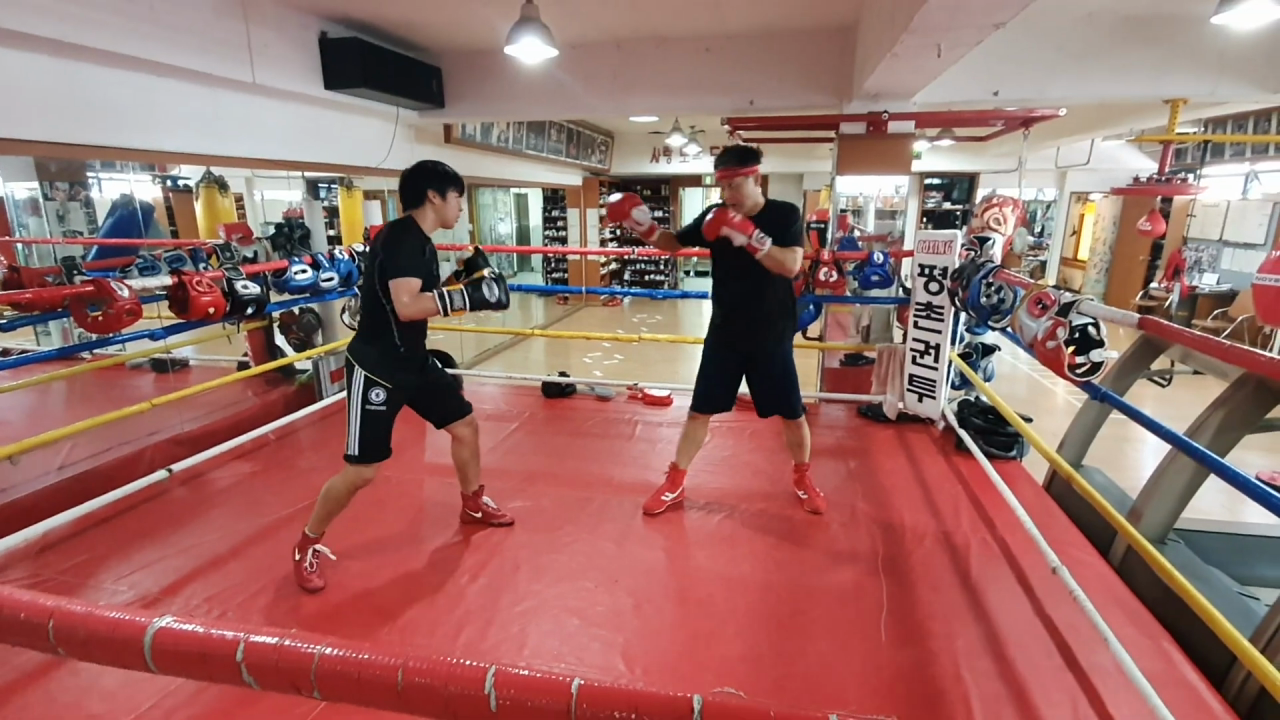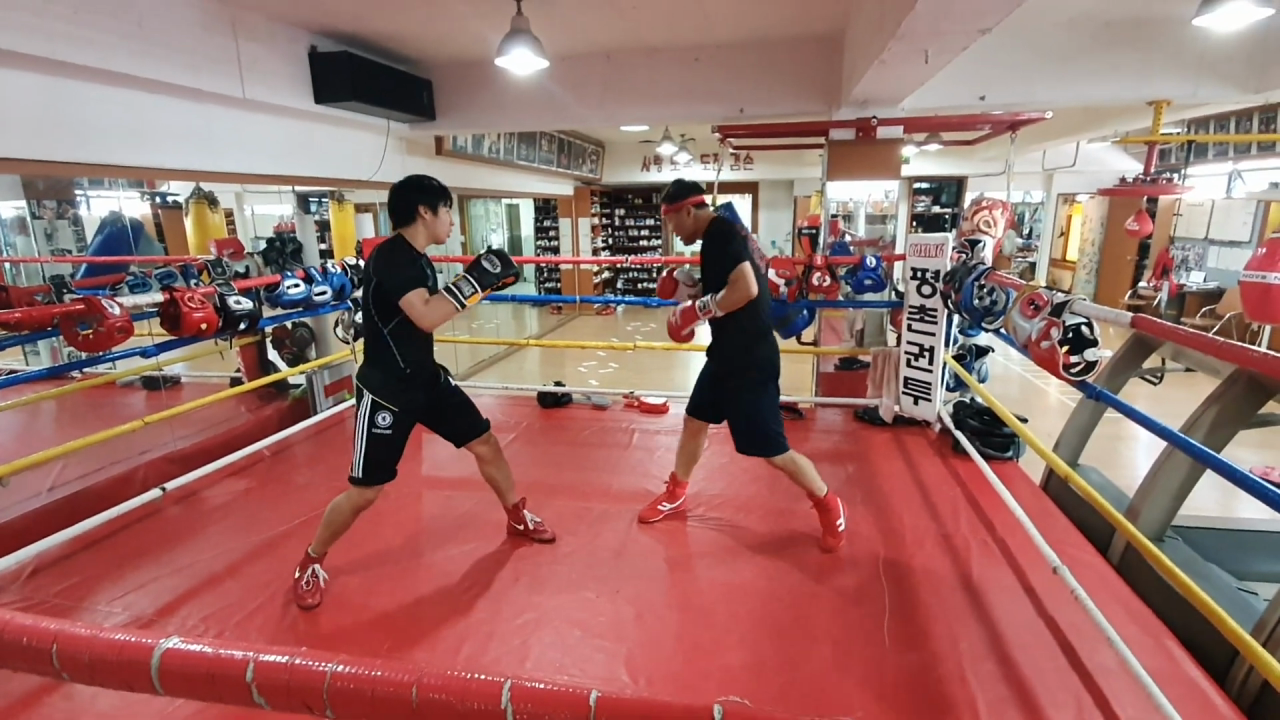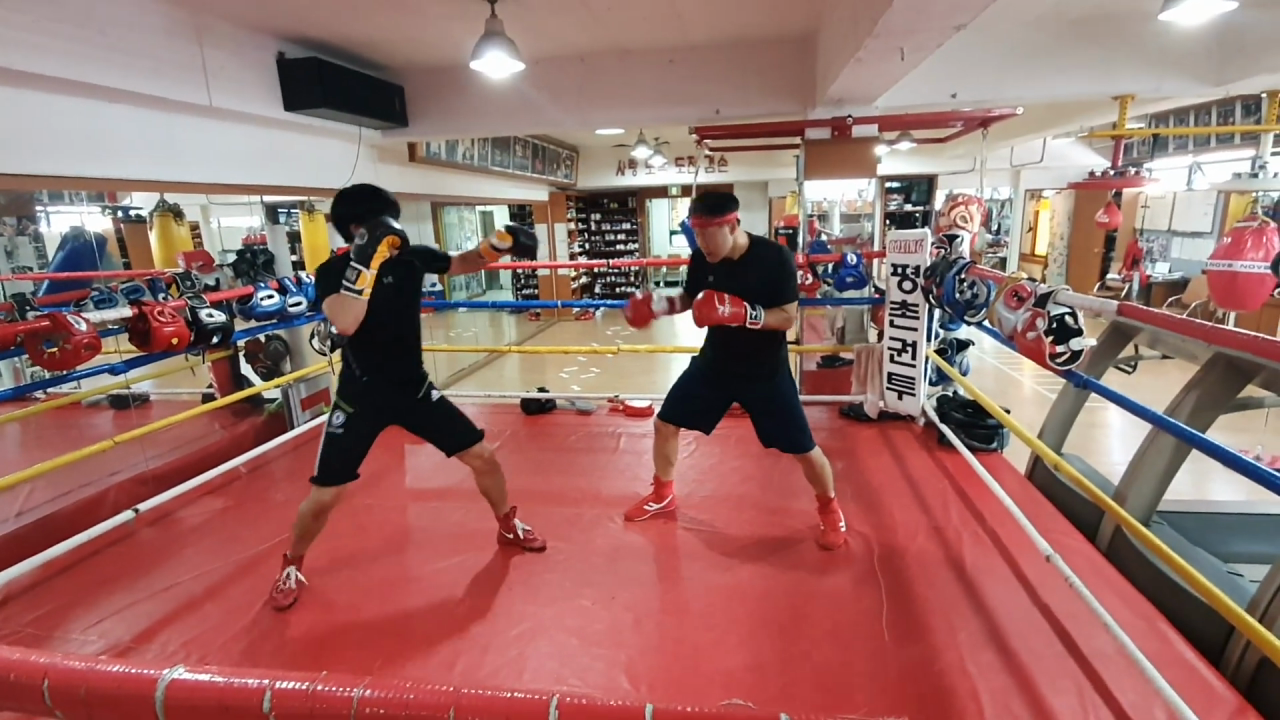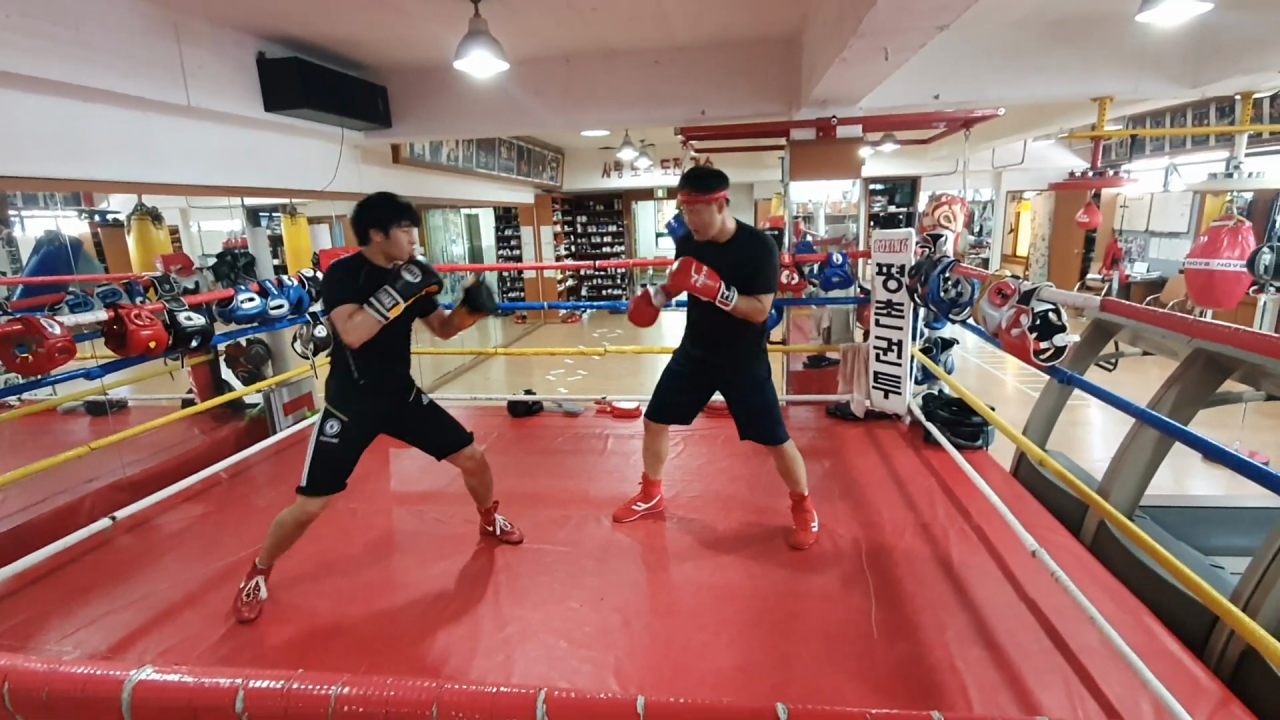
dt=1s
person 1, frame 1
left shoulder: (419, 240)
right shoulder: (401, 237)
right elbow: (408, 306)
left wrist: (467, 276)
right wrist: (470, 295)
left hip: (414, 361)
right hip: (375, 368)
left knee: (466, 425)
right knee: (361, 471)
left ankle: (472, 503)
right ankle: (309, 544)
person 1, frame 2
left shoulder: (417, 258)
right shoulder: (390, 257)
right elbow: (428, 319)
left wrist: (479, 282)
right wrist: (475, 278)
left hip: (426, 378)
right hip: (386, 390)
left knee: (486, 444)
right knee: (364, 492)
left ankle: (517, 517)
right ankle: (311, 562)
person 1, frame 3
left shoulder: (410, 256)
right shoulder: (331, 272)
left elbow: (466, 262)
right elbow: (346, 323)
left wrist: (499, 243)
right wrist: (366, 258)
left hip: (413, 388)
right hip: (360, 397)
left knee: (483, 457)
right knee: (323, 496)
left ankle: (508, 526)
right ankle: (292, 564)
person 1, frame 4
left shoulder: (414, 274)
right shoulder: (343, 273)
left elbow: (443, 328)
right elbow: (354, 335)
left wrist: (472, 307)
right wrist: (399, 289)
left hip: (402, 396)
right hip: (351, 404)
left knee: (474, 458)
right knee: (309, 506)
left ankle: (489, 520)
right ankle: (258, 573)
person 2, frame 1
left shoulder: (786, 215)
right shoulder: (715, 215)
left elbow: (791, 266)
right elbow: (673, 242)
left wrist: (748, 236)
right wrist: (643, 227)
left hip: (772, 336)
right hip: (725, 334)
left knee: (793, 415)
right knee: (700, 412)
left ankle: (802, 478)
right ankle: (674, 483)
person 2, frame 2
left shoulder: (720, 233)
right shoulder: (724, 233)
left elbow: (747, 289)
left wrist: (697, 308)
left hip: (750, 358)
right hip: (730, 352)
left knee: (772, 449)
right knee: (694, 420)
left ankle: (829, 506)
right ankle: (676, 494)
person 2, frame 3
left shoulder: (775, 257)
right shoulder: (702, 260)
left elbow: (789, 318)
right elbow: (690, 300)
left wrist: (742, 314)
right wrist: (659, 303)
left hip: (765, 369)
right hip: (714, 362)
left knee: (804, 449)
right knee: (665, 424)
left ankle: (830, 510)
right ankle: (662, 494)
person 2, frame 4
left shoulder: (759, 246)
right shoulder: (688, 242)
left elbow: (760, 311)
left wrist: (716, 290)
right wrist: (659, 293)
left hip: (744, 360)
right hip: (694, 353)
left knee: (776, 440)
right knee: (655, 421)
left ankle: (803, 509)
right ankle: (651, 492)
